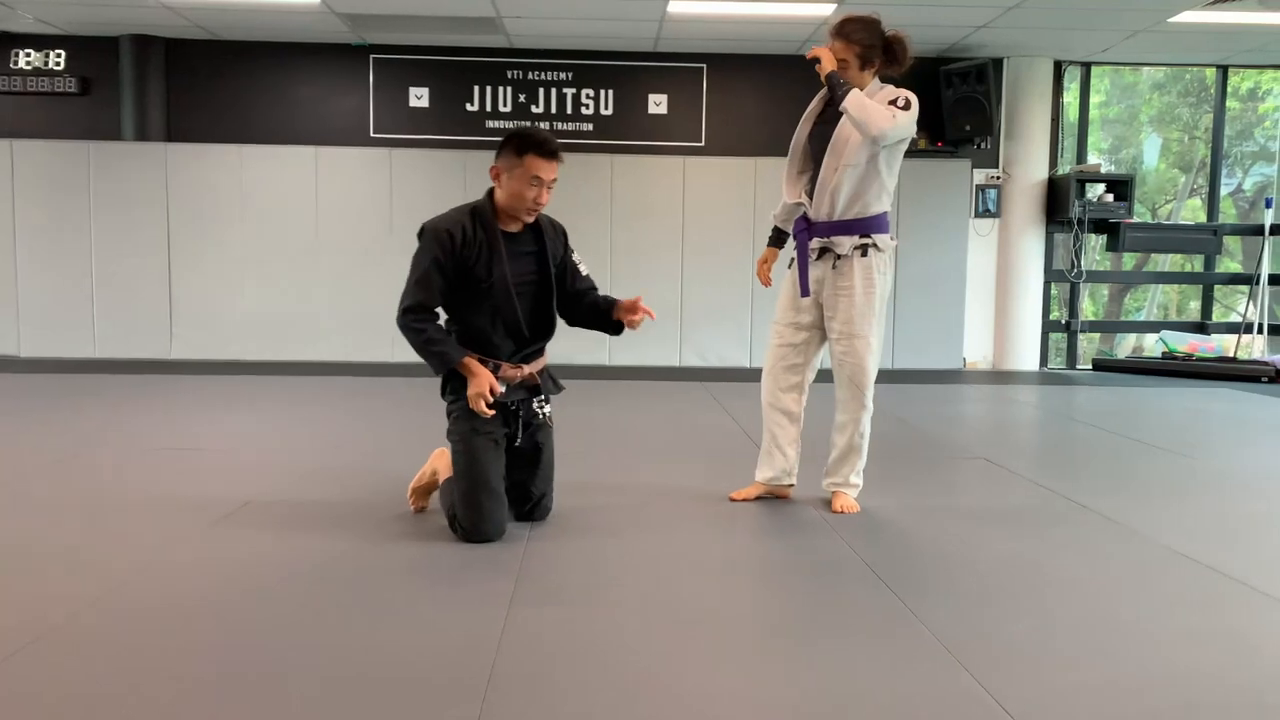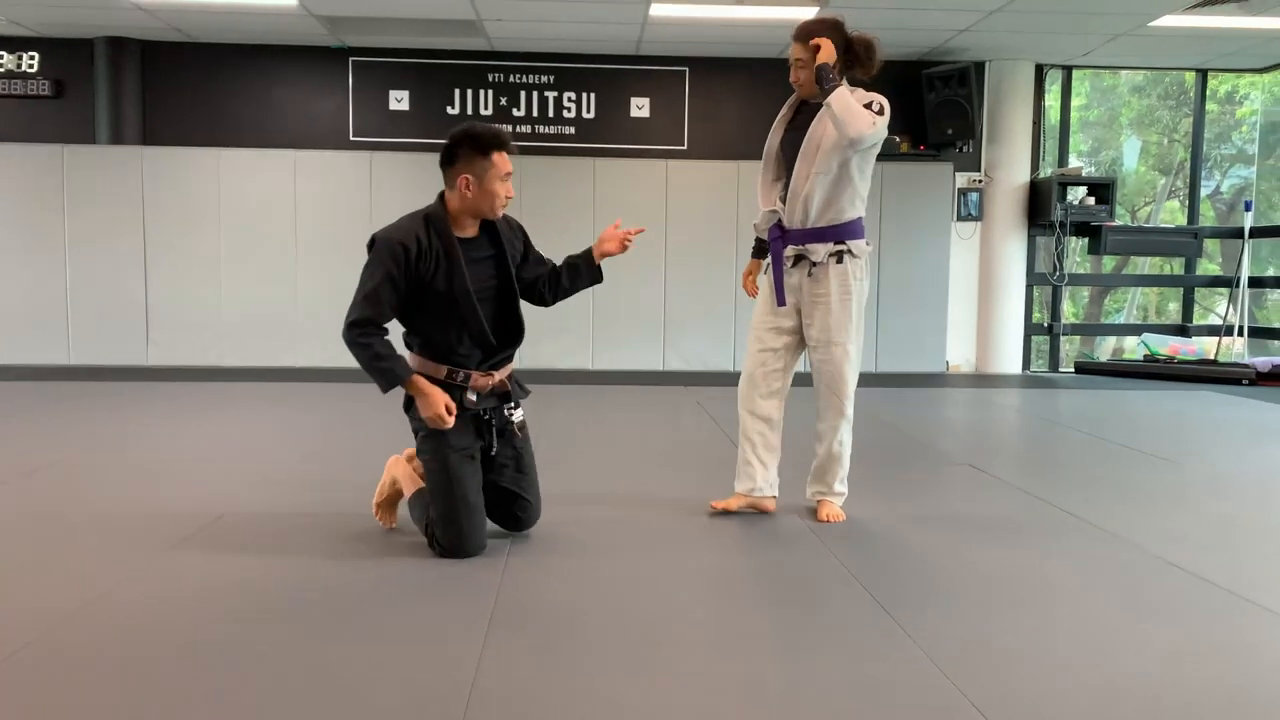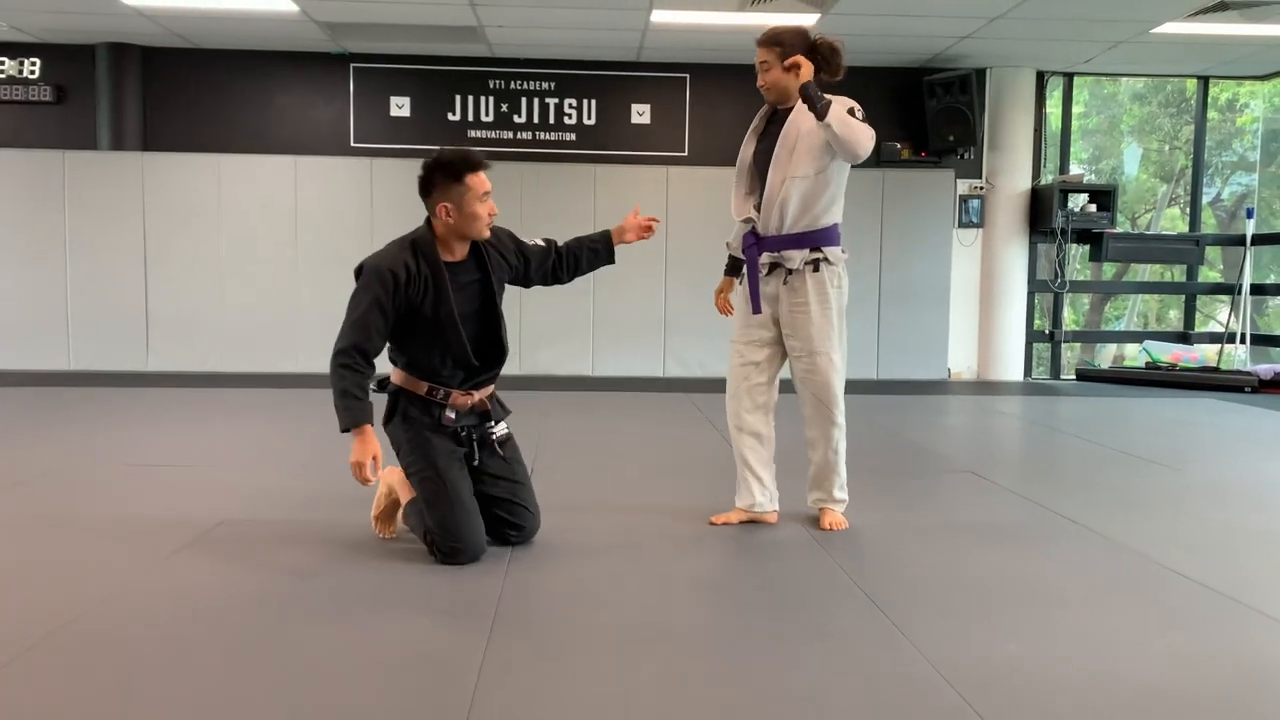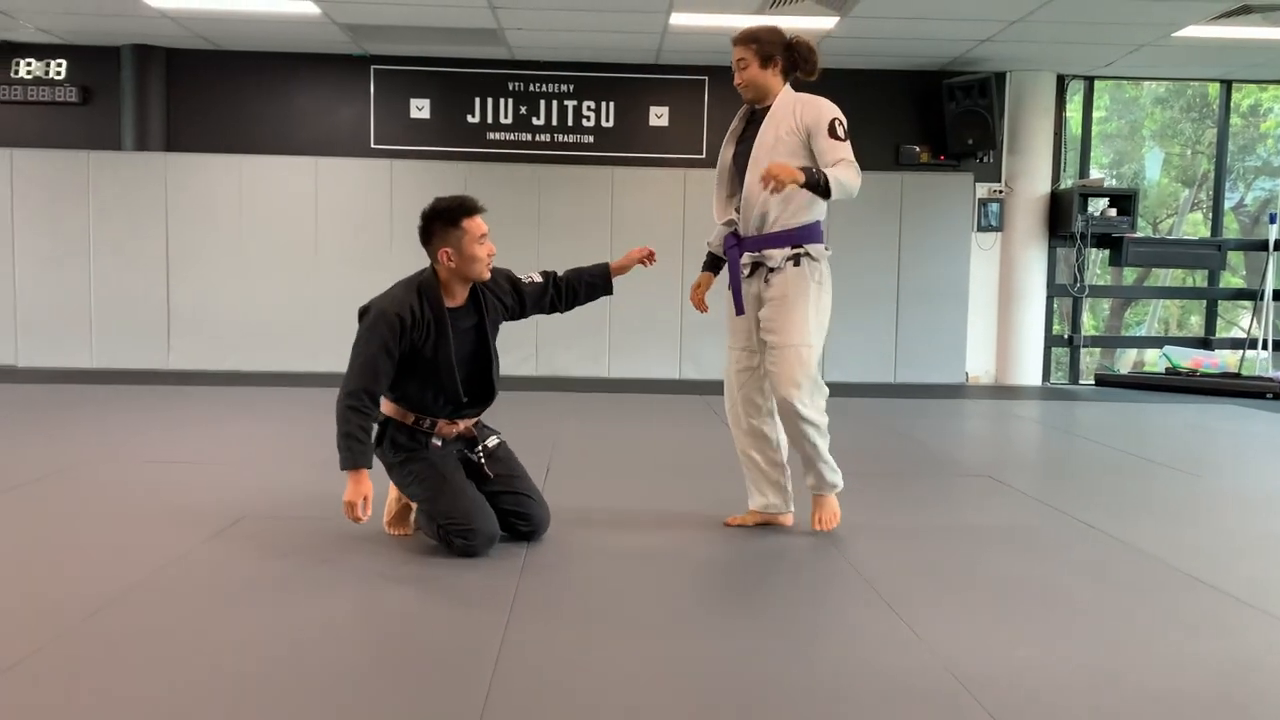
dt=0.3s
person 1, frame 1
left shoulder: (899, 103)
right shoulder: (823, 104)
left elbow: (878, 130)
left wrist: (835, 81)
right wrist: (774, 241)
left hip: (860, 252)
right hip: (813, 249)
left knee: (854, 371)
right knee: (784, 363)
left ankle: (843, 482)
right ankle: (775, 474)
person 1, frame 2
left shoulder: (868, 106)
right shoulder: (794, 110)
left elbow: (858, 134)
left wrist: (827, 77)
right wrist: (758, 252)
left hip: (835, 258)
right hip: (787, 258)
left knee: (834, 380)
right knee: (761, 374)
left ankle: (829, 492)
right ankle: (757, 488)
person 1, frame 3
left shoulder: (838, 111)
right shoulder: (765, 122)
left elbow: (860, 147)
left wrist: (811, 93)
right wrist: (732, 269)
left hip: (811, 266)
right hip: (762, 268)
left knee: (821, 387)
right knee: (747, 385)
left ankle: (829, 499)
right ankle: (757, 500)
person 1, frame 4
left shoulder: (813, 111)
right shoulder: (743, 124)
left elbow: (849, 176)
left wrist: (804, 175)
right wrist: (710, 267)
left hip: (796, 263)
right hip: (748, 267)
left knee: (792, 385)
right knee: (745, 391)
left ankle: (825, 486)
right ankle: (771, 502)
person 2, frame 1
left shoulder: (551, 235)
right shoulder: (450, 234)
left elbow: (578, 302)
right elbow: (414, 316)
left wrist: (619, 310)
right wrist: (470, 369)
left hip: (532, 390)
right hip: (477, 389)
left knee: (533, 509)
right knee: (483, 528)
left ankle: (464, 467)
right ankle: (445, 471)
person 2, frame 2
left shoulder: (506, 232)
right shoulder: (405, 243)
left elbow: (543, 286)
right elbow: (361, 329)
left wrist: (597, 254)
right wrist: (416, 389)
left hip: (500, 397)
right hip: (444, 401)
left knee: (521, 516)
right knee: (462, 543)
left ankle: (433, 473)
right ankle: (408, 481)
person 2, frame 3
left shoulder: (496, 246)
right shoulder: (393, 269)
left elbow: (554, 264)
right elbow: (351, 356)
left wrist: (615, 238)
right wrist: (362, 433)
left hip: (482, 413)
right hip: (424, 418)
left knee: (521, 527)
right knee: (463, 548)
left ankle: (437, 490)
right ankle: (403, 490)
person 2, frame 4
left shoulder: (493, 288)
right shoulder: (395, 312)
left elbow: (554, 292)
right elbow: (358, 395)
left wrist: (619, 267)
right wrist: (357, 474)
left hip: (469, 434)
right hip: (412, 441)
left knee: (532, 522)
right knee: (477, 536)
left ankle: (440, 497)
right ankle: (414, 501)
